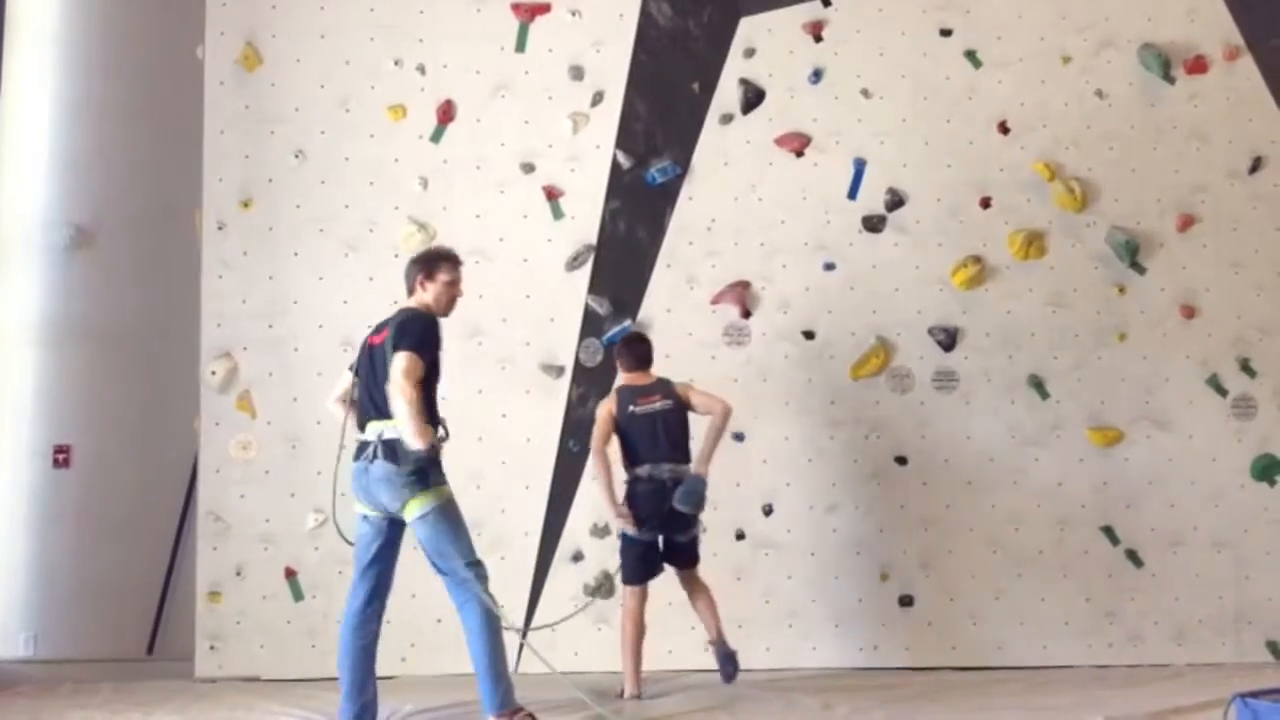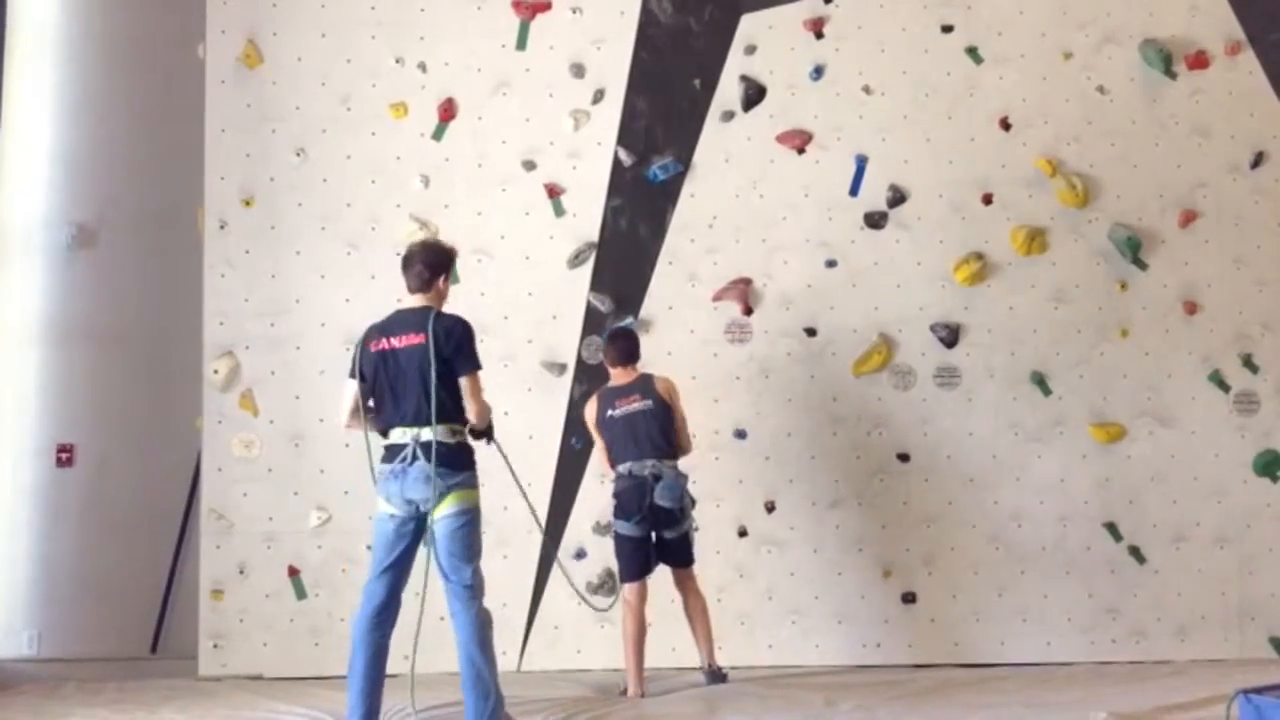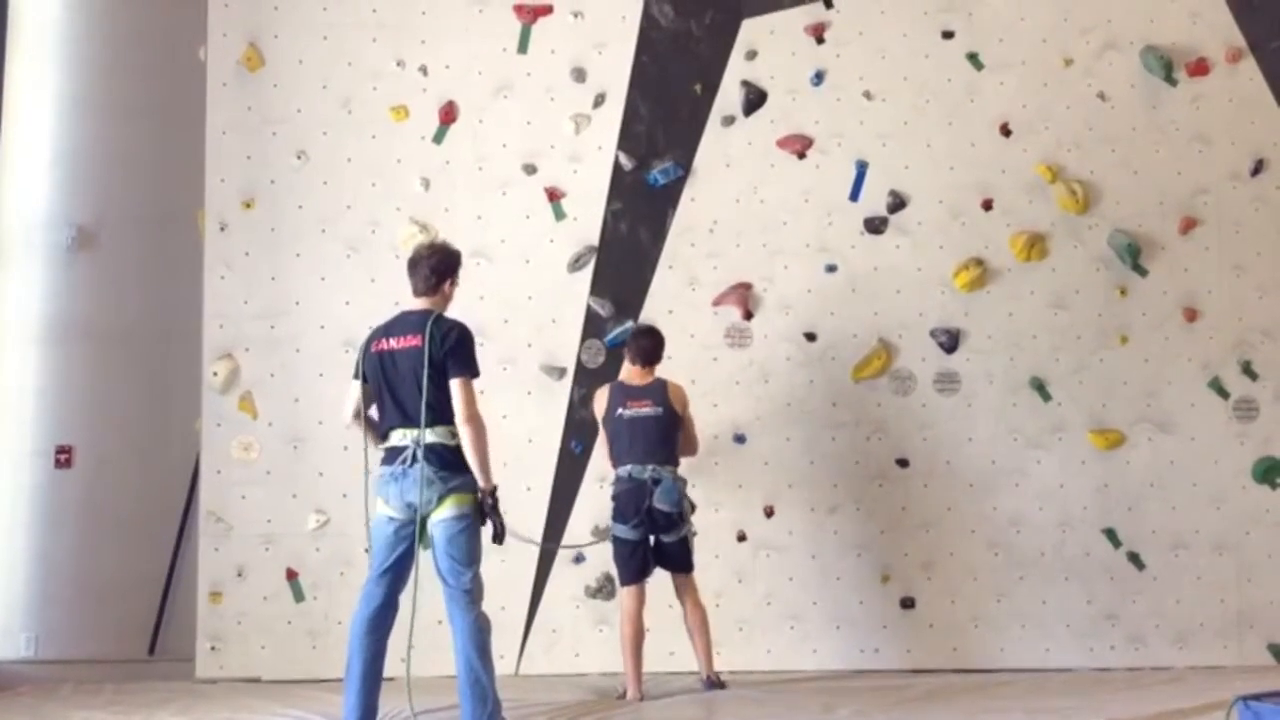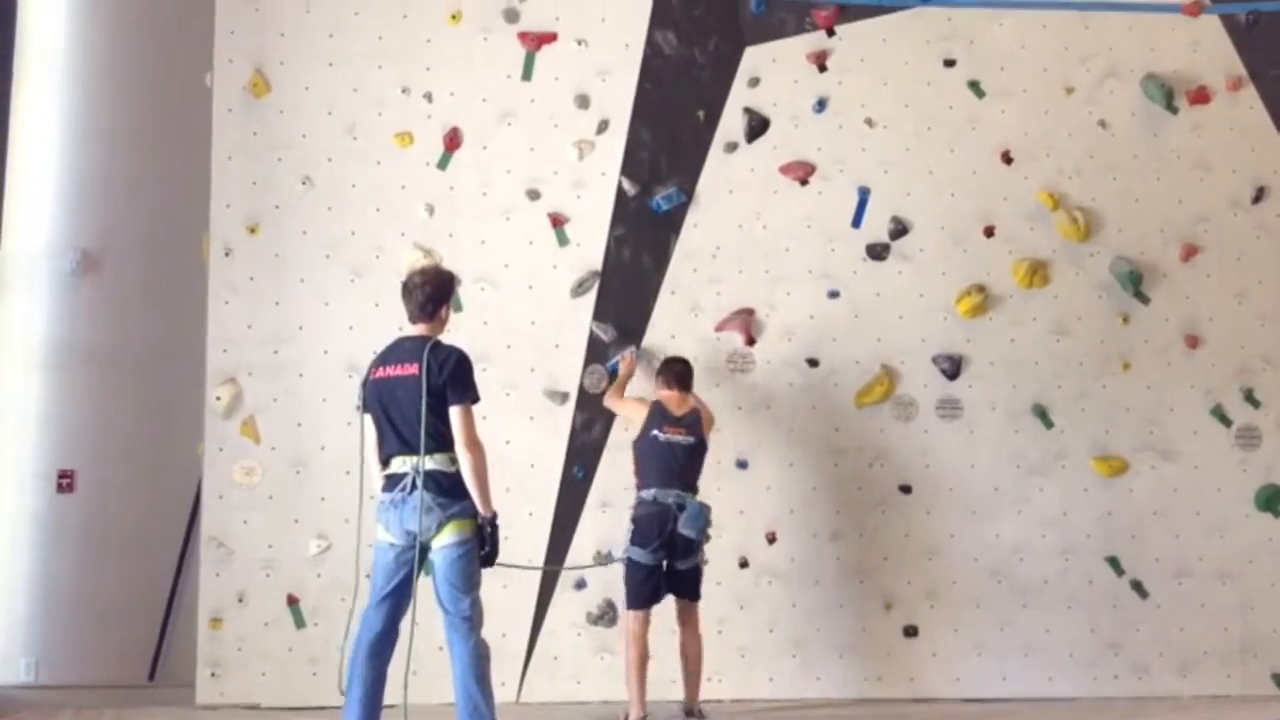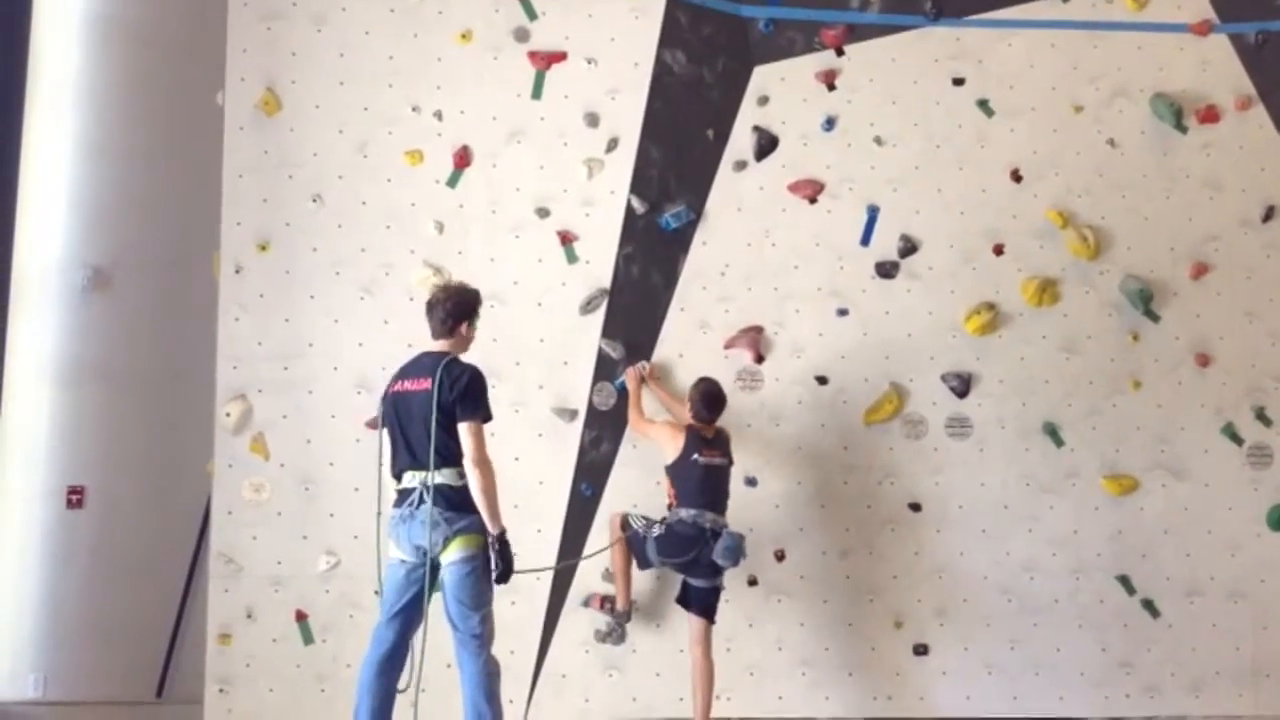
dt=1s
person 1, frame 1
left shoulder: (379, 333)
right shoulder: (419, 324)
left elbow: (338, 399)
right elbow: (400, 385)
right wrist: (422, 449)
left hip: (368, 469)
right hip: (405, 469)
left knee: (365, 597)
right knee: (468, 581)
person 1, frame 2
left shoulder: (374, 336)
right shoulder: (452, 328)
left elbow: (349, 416)
right elbow: (476, 411)
right wrist: (484, 421)
left hip: (394, 472)
right hip: (446, 470)
left knee: (379, 594)
right knee: (464, 594)
person 1, frame 3
left shoulder: (378, 338)
right shoulder: (451, 333)
left elbow: (353, 415)
right elbow: (466, 417)
right wrist: (487, 485)
left hip: (393, 475)
right hip: (444, 474)
left knee: (377, 596)
right knee: (462, 598)
person 1, frame 4
left shoulder: (378, 366)
right shoulder: (449, 359)
left elbow: (373, 449)
right elbow: (466, 445)
right wrist: (487, 514)
left hip: (394, 502)
right hip: (445, 502)
left knee: (378, 622)
right knee: (462, 624)
person 1, frame 5
left shoulder: (399, 379)
right shoulder: (463, 376)
right elbow: (474, 461)
right wrist: (497, 532)
left hip: (405, 515)
right hip: (454, 516)
left knee: (389, 636)
right knee: (472, 640)
person 2, frame 1
left shoulder: (612, 402)
right shoulder: (677, 390)
left elbow: (598, 448)
right elbow: (721, 409)
left wrist: (613, 504)
right wrist: (702, 462)
left hip: (641, 498)
right hip: (680, 494)
left knee: (634, 597)
right knee: (691, 578)
left ankle: (631, 687)
right ankle: (719, 642)
person 2, frame 2
left shoulder: (595, 404)
right shoulder: (661, 386)
left elbow: (607, 462)
right elbow: (684, 443)
left hip: (629, 494)
right hip: (669, 489)
left knee: (633, 594)
right knee: (686, 581)
left ankle: (634, 685)
right ankle: (710, 665)
person 2, frame 3
left shoulder: (604, 396)
right shoulder: (674, 393)
left elbow: (610, 454)
right elbow: (690, 447)
left hip: (628, 496)
right hip: (668, 494)
left knee: (631, 597)
right knee: (686, 587)
left ankle: (633, 689)
right ankle: (708, 673)
person 2, frame 4
left shoulder: (644, 410)
right shoulder: (702, 418)
left elbow: (610, 398)
left wrist: (625, 372)
right wrist: (685, 389)
left hip: (650, 520)
right hip: (688, 522)
left knee: (637, 622)
right knee: (688, 619)
person 2, frame 5
left shoulder: (673, 435)
right shoulder: (723, 439)
left elbow: (636, 420)
right elbow: (692, 420)
left wrist: (634, 386)
right wrist: (654, 385)
left hip: (679, 536)
right hip: (713, 545)
left knee: (619, 522)
right knee: (700, 641)
left ankle: (621, 609)
